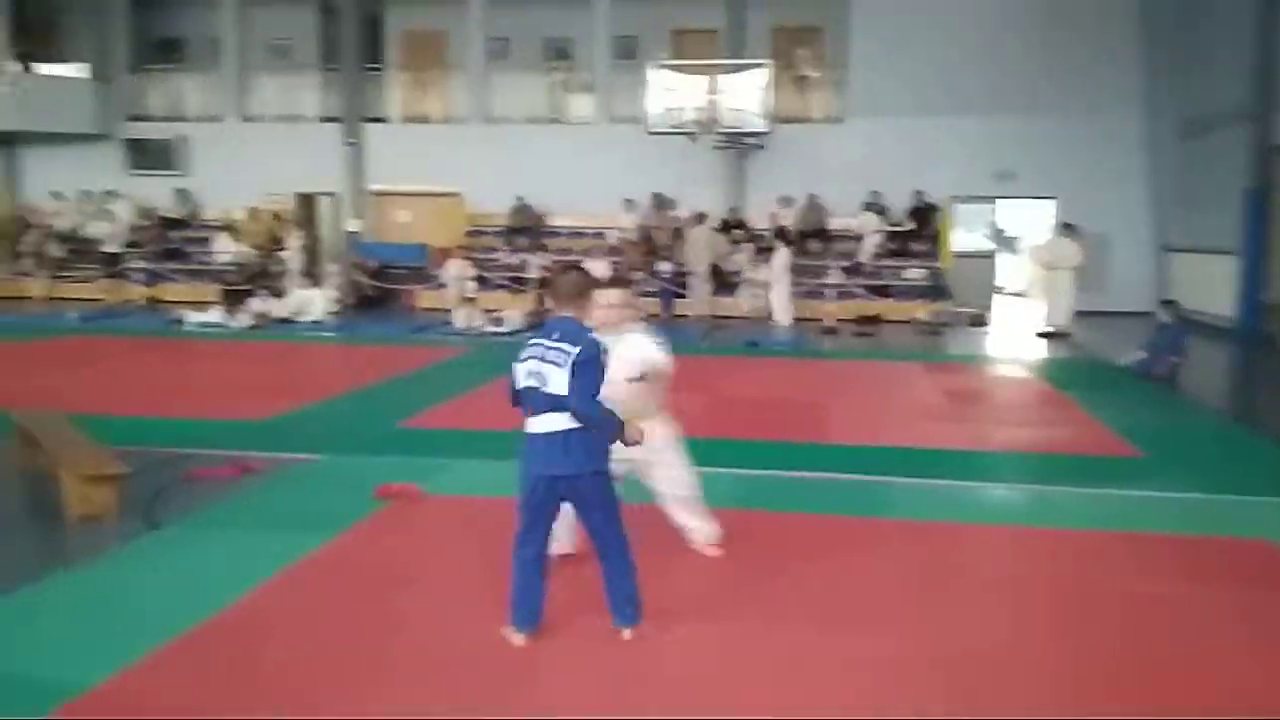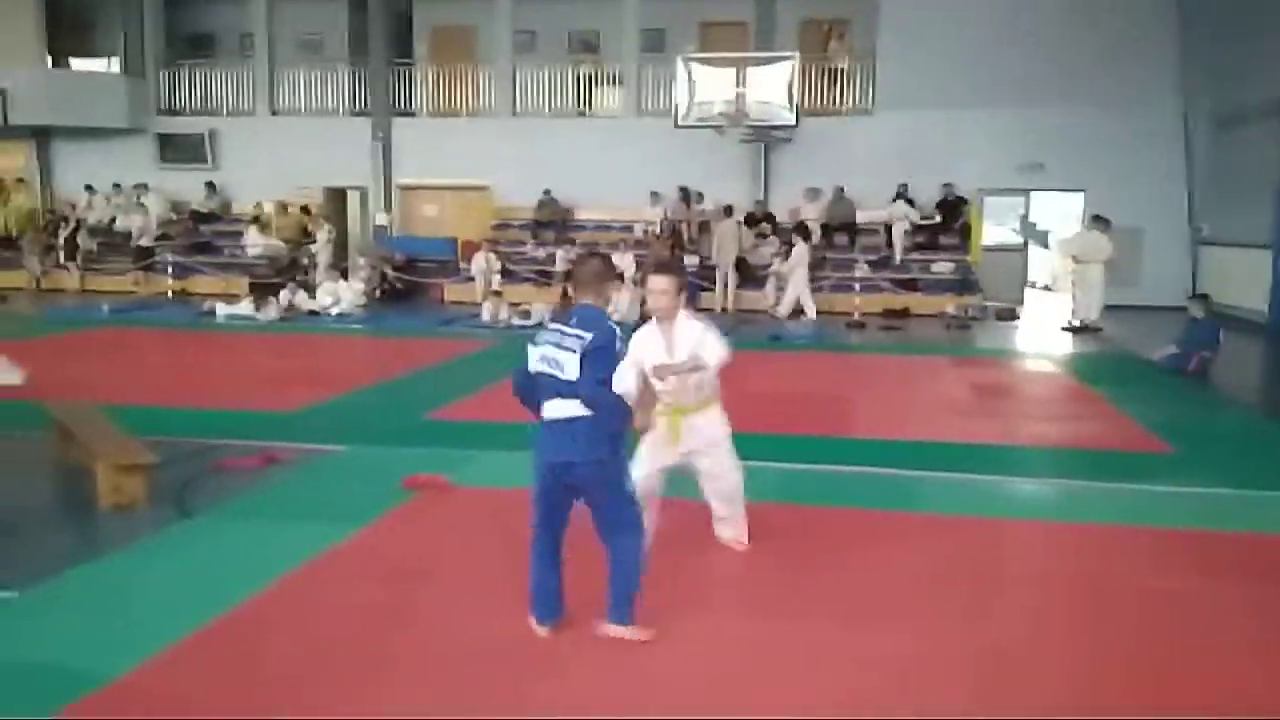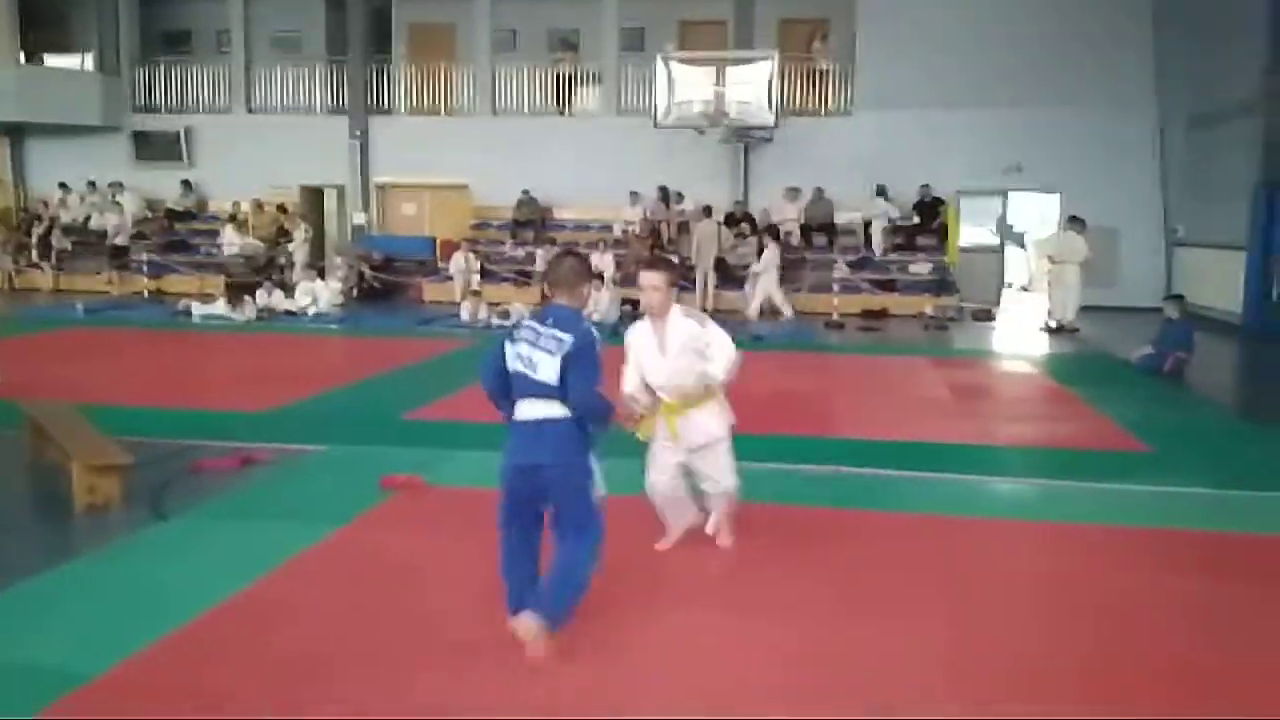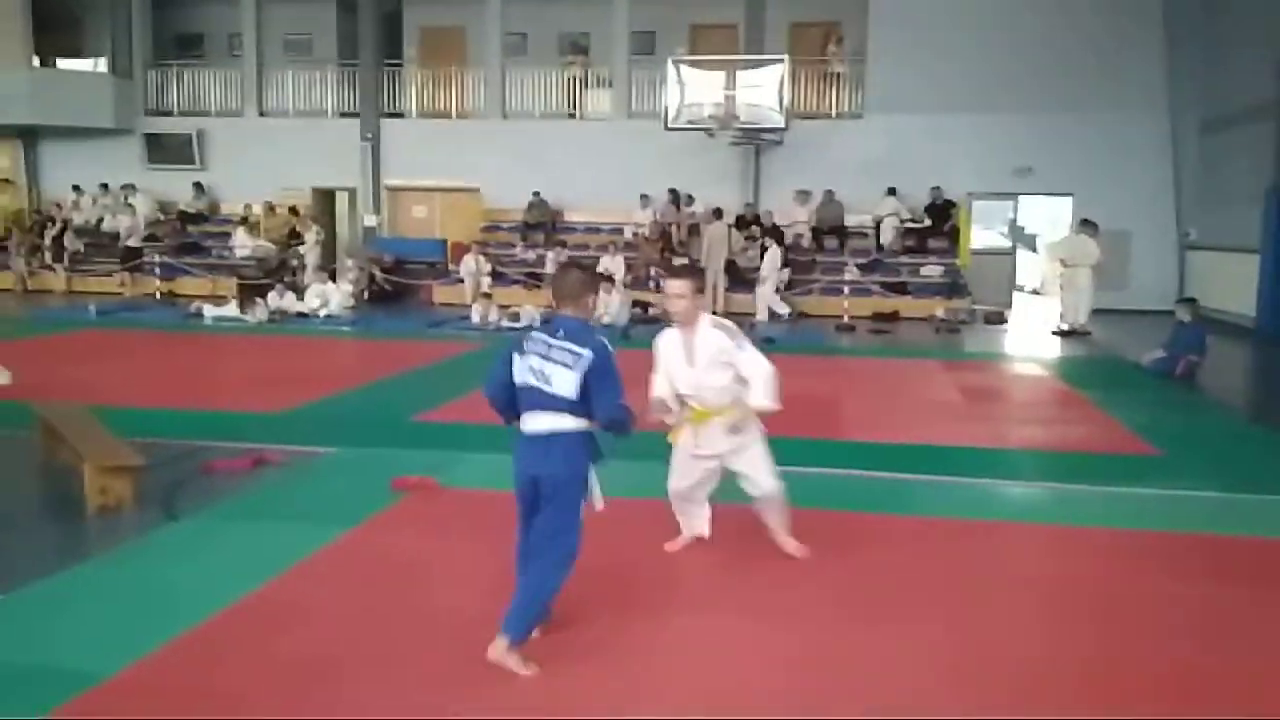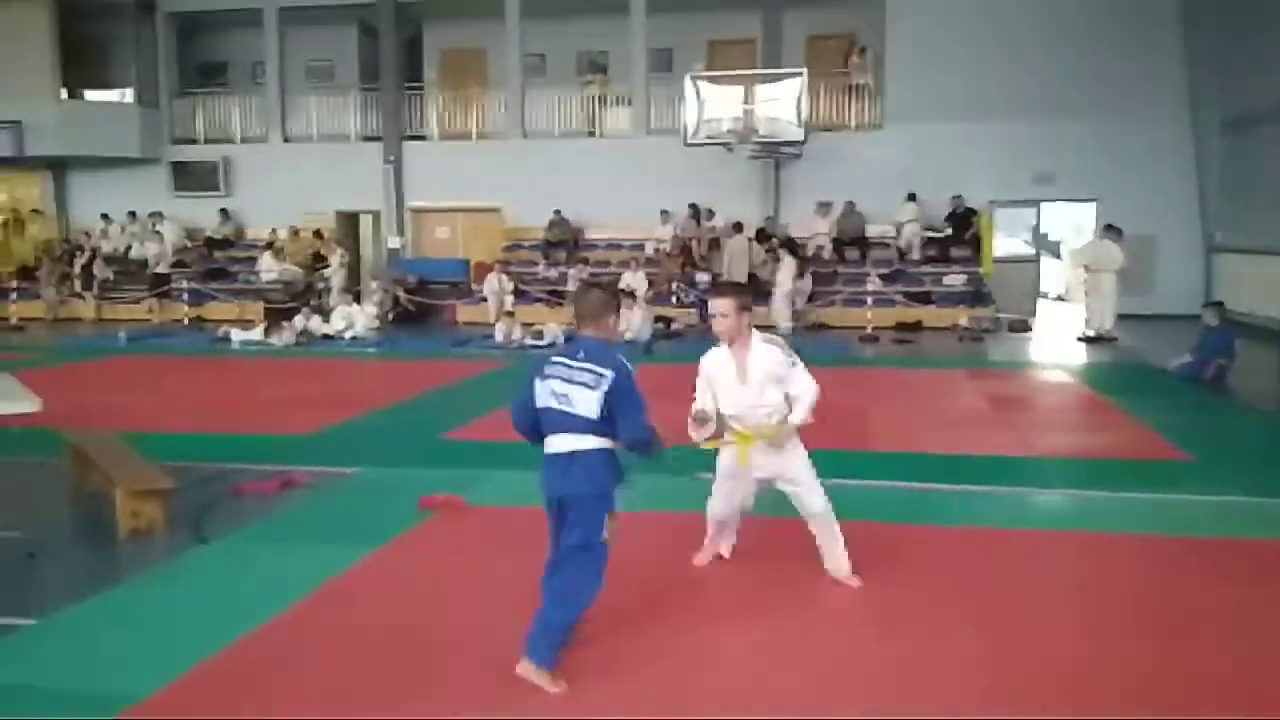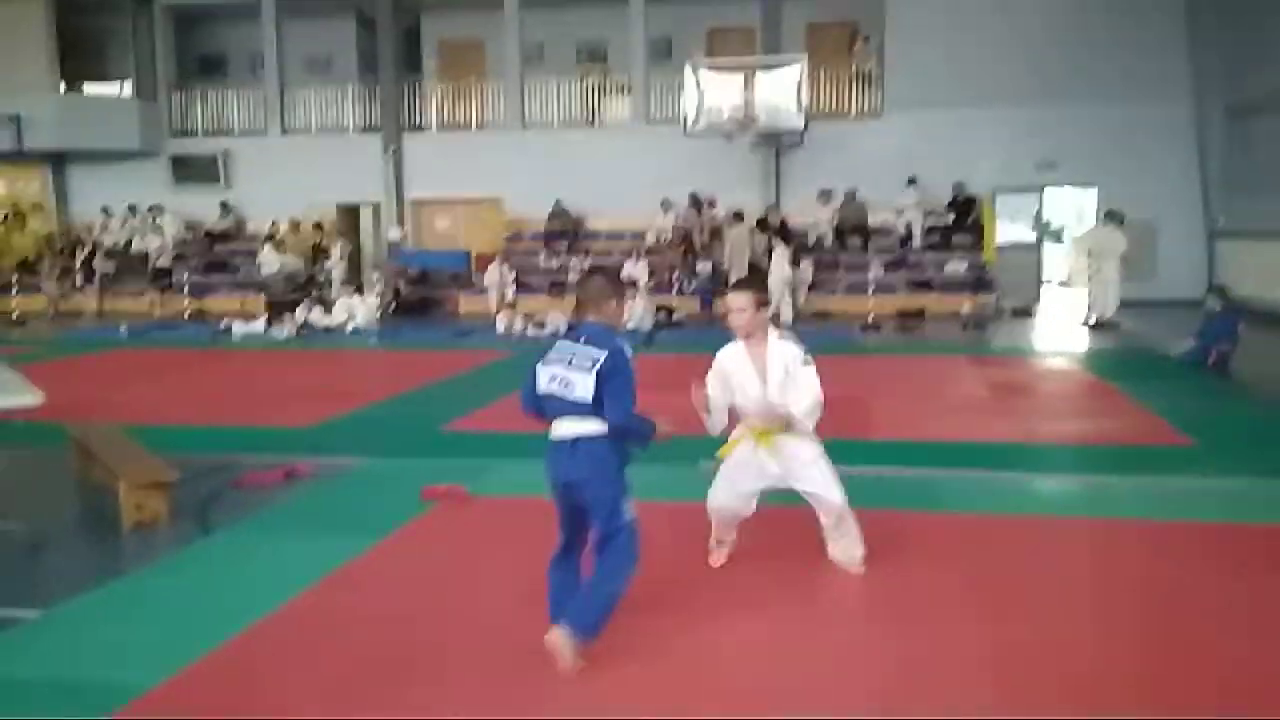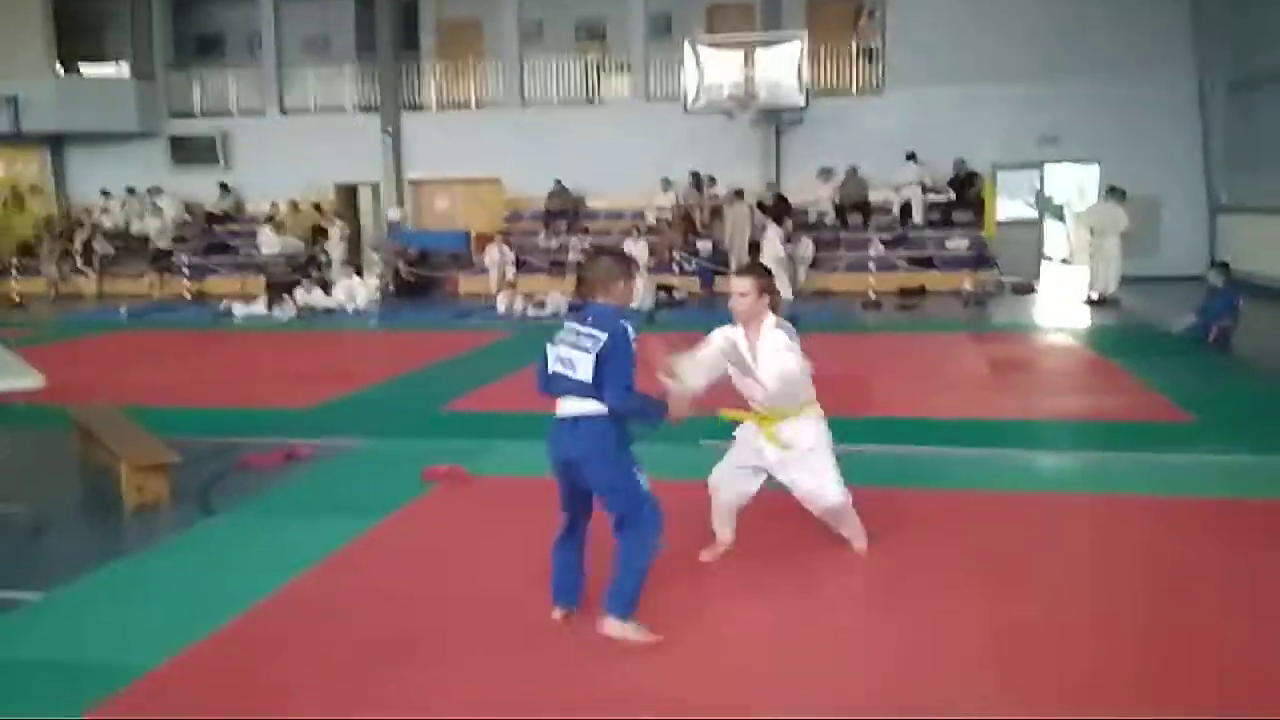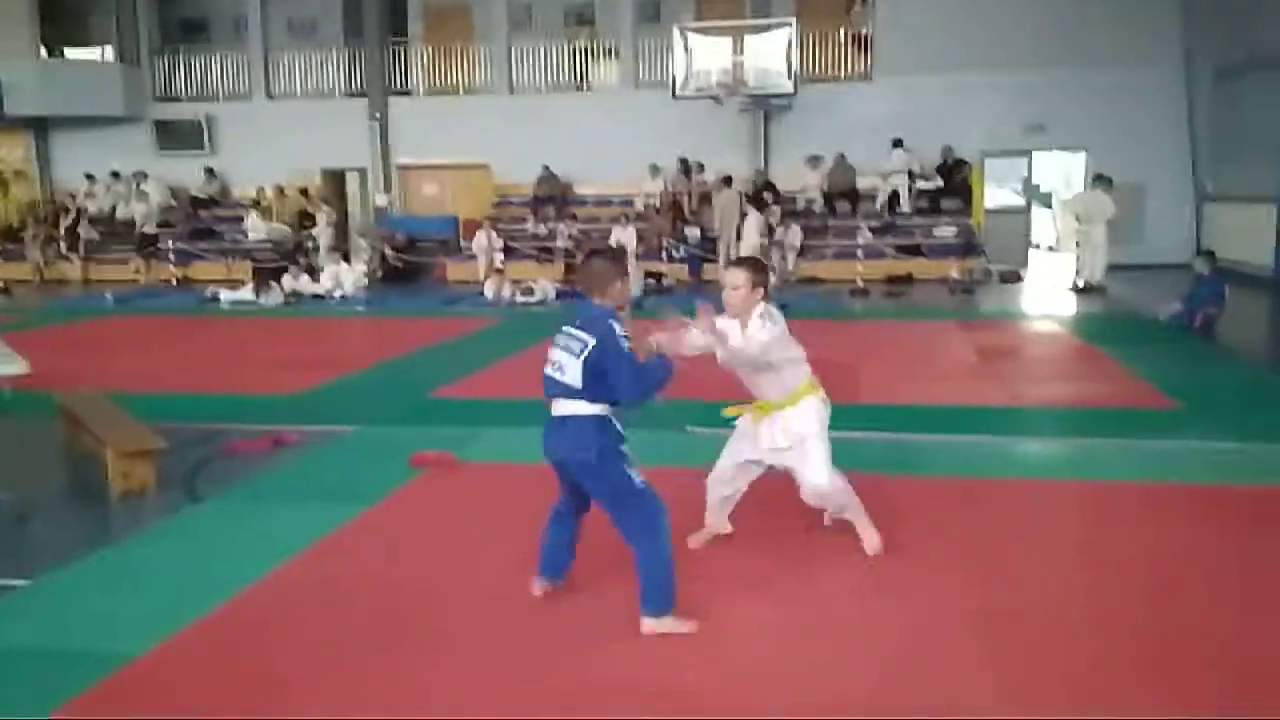
dt=0.1s
person 1, frame 1
left shoulder: (531, 345)
right shoulder: (588, 346)
left elbow: (517, 396)
right elbow: (585, 407)
right wrist: (624, 432)
left hip: (539, 453)
right hip: (582, 453)
left knee: (530, 543)
right knee: (611, 540)
left ankle: (521, 625)
right ankle: (627, 619)
person 1, frame 2
left shoulder: (547, 331)
right shoulder: (605, 333)
left elbow: (523, 385)
right elbow: (598, 394)
right wrist: (627, 416)
left hip: (550, 440)
right hip: (593, 442)
left knee: (548, 531)
right knee: (624, 529)
left ankle: (544, 616)
right ankle: (620, 617)
person 1, frame 3
left shoulder: (522, 328)
right shoulder: (583, 335)
left elbow: (493, 383)
right elbow: (584, 400)
right wrist: (607, 413)
left hip: (521, 440)
right hip: (563, 444)
left knee: (518, 531)
right knee: (580, 535)
left ankle: (521, 610)
right ankle: (538, 617)
person 1, frame 4
left shoulder: (528, 340)
right shoulder: (595, 348)
left elbow: (496, 392)
right elbow: (609, 412)
right wrist: (628, 421)
left hip: (528, 449)
right hip: (569, 454)
left knee: (533, 538)
right knee: (554, 549)
left ankle: (528, 619)
right ankle: (510, 638)
person 1, frame 5
left shoulder: (550, 362)
right shoulder: (615, 368)
left elbow: (521, 417)
right elbow: (633, 432)
right wrist: (654, 443)
left hip: (555, 469)
right hip: (593, 473)
left knee: (564, 557)
right knee: (581, 567)
left ankle: (552, 637)
right ankle: (537, 657)
person 1, frame 6
left shoulder: (558, 347)
right shoulder: (615, 351)
left elbow: (531, 402)
right elbow: (620, 418)
right wrist: (650, 431)
left hip: (559, 456)
right hip: (596, 459)
left knee: (570, 540)
right knee: (618, 549)
left ankle: (561, 622)
right ankle: (570, 629)
person 1, frame 7
left shoulder: (569, 326)
right shoulder: (617, 331)
left elbow: (547, 381)
right elbow: (620, 399)
right wrist: (665, 407)
left hip: (562, 435)
right hip: (600, 438)
left knee: (575, 517)
right knee: (642, 520)
left ankle: (564, 600)
right ankle: (618, 615)
person 1, frame 8
left shoulder: (574, 325)
right shoulder: (609, 331)
right elbow: (631, 389)
right wrist: (663, 361)
left hip: (560, 434)
right hip: (591, 439)
left knee: (573, 502)
right knee: (647, 520)
left ankle: (545, 575)
right ankle: (656, 613)
person 2, frame 1
left shoulder: (640, 339)
left elbow: (660, 364)
left wrist: (642, 373)
left hip: (649, 428)
left knee: (679, 485)
left ankle: (702, 534)
right ankle: (560, 545)
person 2, frame 2
left shoulder: (696, 326)
right shoulder: (642, 338)
left elbow: (716, 354)
right elbow: (627, 376)
left wrist: (679, 367)
left hip: (703, 418)
right hip: (665, 420)
left knee: (726, 479)
right knee: (640, 478)
left ankle: (728, 529)
person 2, frame 3
left shoulder: (692, 322)
right shoulder: (636, 334)
left elbow: (726, 352)
right elbow: (633, 376)
left wrist: (705, 382)
right wrist: (634, 400)
left hip: (705, 413)
right hip: (666, 418)
left knee: (722, 479)
right knee: (661, 482)
left ankle: (720, 523)
right ankle: (681, 523)
person 2, frame 4
left shoulder: (722, 333)
right shoulder: (665, 342)
left elbow: (760, 370)
right elbow: (663, 382)
left wrist: (751, 410)
right wrist: (662, 403)
left hip: (737, 421)
right hip: (696, 424)
left knee: (764, 484)
right knee: (681, 484)
left ankle: (780, 532)
right ankle: (693, 528)
person 2, frame 5
left shoulder: (773, 350)
right shoulder: (710, 361)
left elbow: (806, 388)
right elbow: (705, 404)
left wrist: (789, 425)
right wrist: (701, 418)
left hip: (780, 442)
right hip: (738, 446)
left knee: (816, 505)
right knee: (720, 508)
left ankle: (838, 565)
right ankle: (716, 544)
person 2, frame 6
left shoulder: (790, 349)
right shoulder: (727, 358)
left elbow: (811, 397)
right elbow: (719, 407)
left wrist: (785, 416)
right wrist: (706, 406)
left hip: (796, 439)
right hip: (753, 440)
left knee: (831, 500)
right knee: (720, 500)
left ankle: (845, 552)
right ankle: (723, 540)
person 2, frame 7
left shoulder: (781, 334)
right shoulder: (726, 338)
left elbow: (779, 384)
right elbow: (697, 366)
left wrist: (743, 365)
right wrist: (671, 371)
left hip: (800, 424)
right hip: (760, 428)
left knee: (828, 495)
right knee: (723, 483)
left ankle: (850, 529)
right ankle: (722, 537)
person 2, frame 8
left shoulder: (768, 321)
right shoulder: (726, 323)
left elbow: (749, 349)
right elbow: (691, 339)
left wrist: (715, 332)
right wrist: (664, 339)
left hip: (801, 410)
right hip: (762, 413)
left knee: (819, 482)
right knee: (725, 472)
left ankle: (856, 516)
right ankle: (714, 524)
